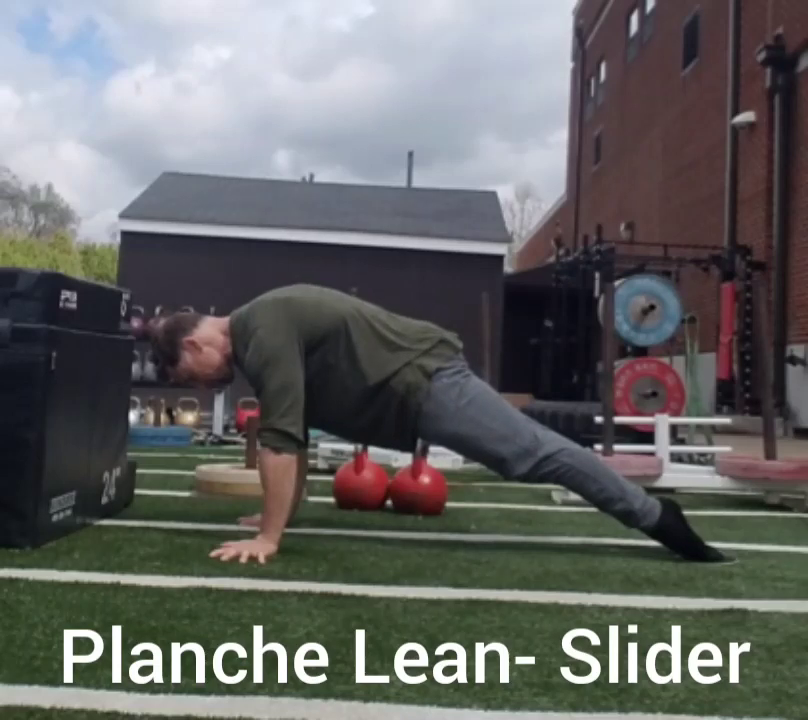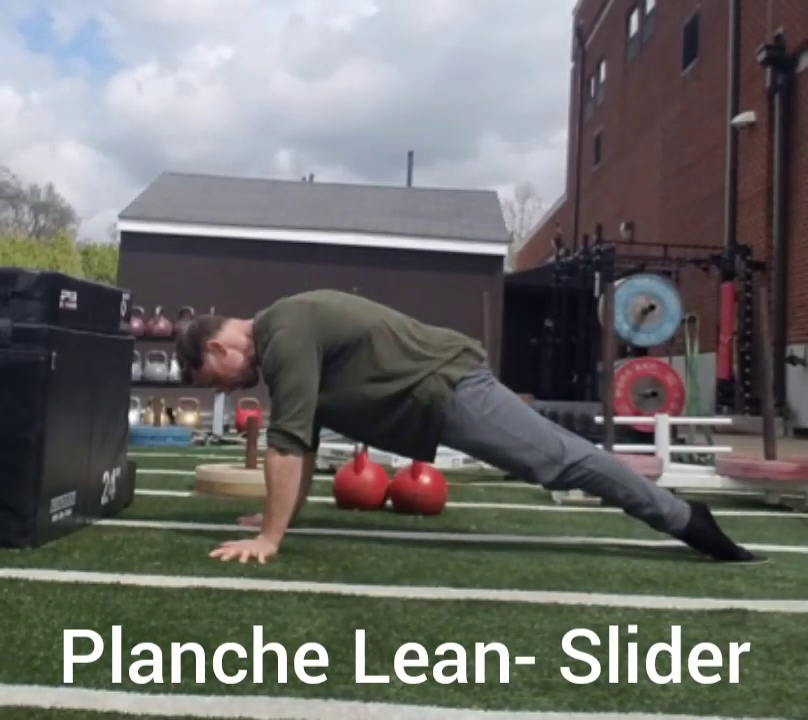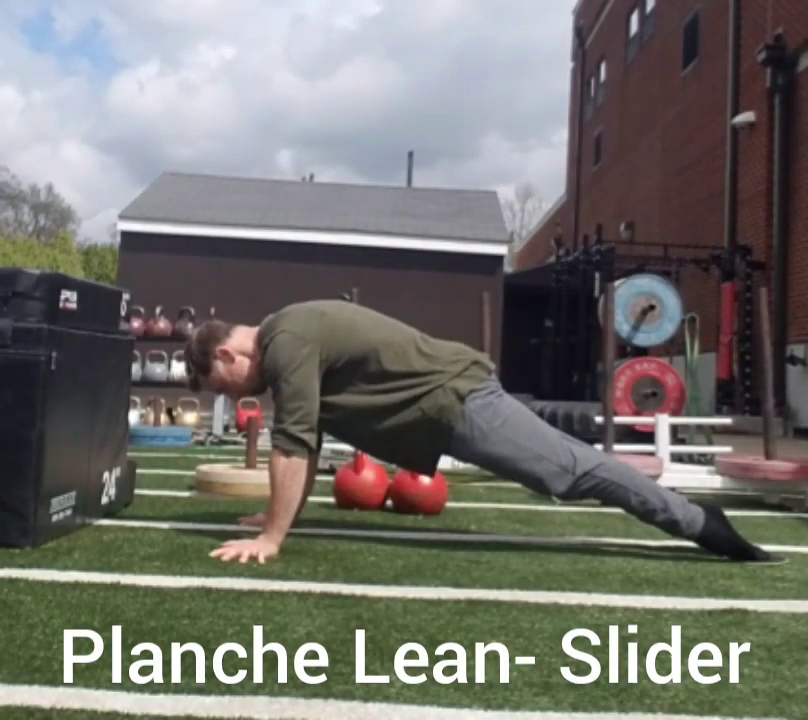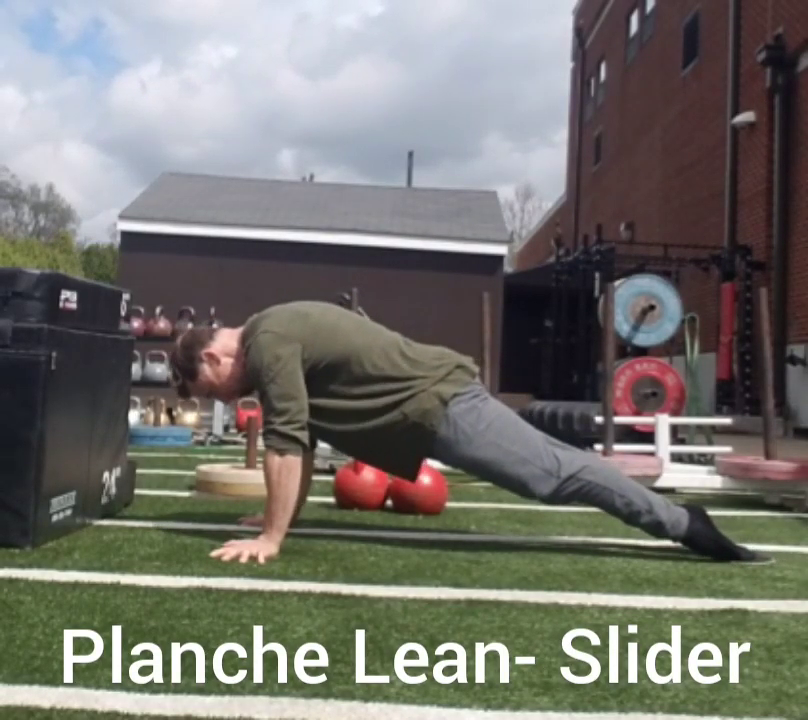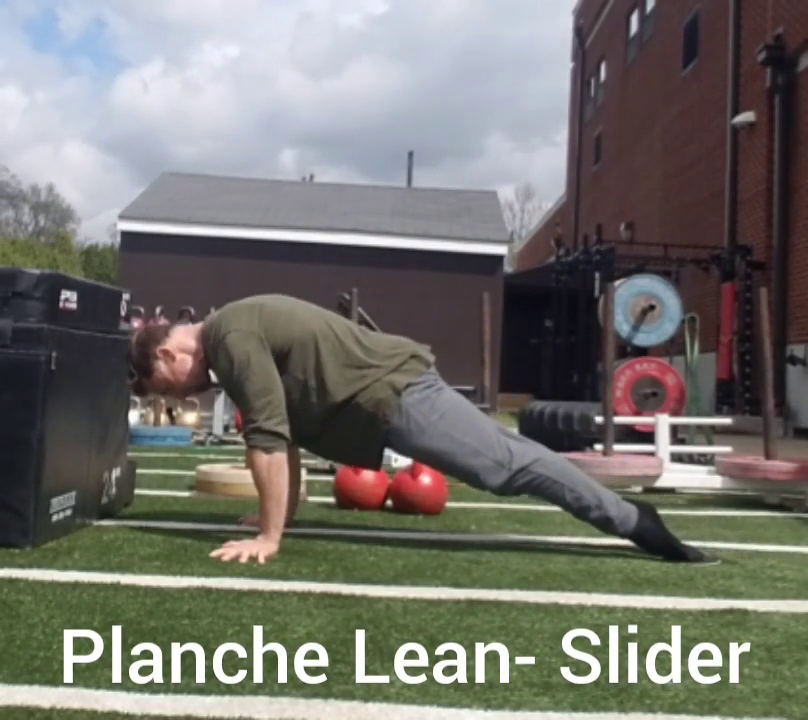
dt=1s
person 1, frame 1
left shoulder: (262, 335)
right shoulder: (261, 329)
left elbow: (279, 440)
right elbow: (294, 434)
left wrist: (267, 538)
right wrist: (279, 513)
left hip: (424, 381)
right hip: (420, 380)
left knee: (537, 455)
right knee: (538, 453)
left ankle: (656, 518)
right ankle: (654, 518)
person 1, frame 2
left shoulder: (283, 337)
right shoulder: (282, 334)
left elbow: (287, 442)
right elbow: (305, 439)
left wrist: (268, 537)
right wrist: (281, 514)
left hip: (448, 388)
right hip: (441, 387)
left knee: (562, 461)
right knee: (563, 458)
left ankle: (686, 521)
right ankle: (685, 521)
person 1, frame 3
left shoulder: (285, 343)
right shoulder: (288, 336)
left elbow: (291, 445)
right elbow: (306, 443)
left wrist: (271, 537)
right wrist: (280, 513)
left hip: (455, 401)
right hip: (451, 395)
left knee: (573, 471)
right knee: (572, 465)
left ankle: (701, 525)
right ankle: (700, 524)
person 1, frame 4
left shoulder: (266, 345)
right shoulder: (275, 333)
left elbow: (285, 443)
right elbow: (302, 439)
left wrist: (269, 538)
right wrist: (281, 515)
left hip: (437, 404)
right hip: (438, 395)
left knee: (553, 473)
right knee: (553, 465)
left ankle: (682, 526)
right ankle: (681, 523)
person 1, frame 5
left shoulder: (230, 339)
right shoulder: (234, 331)
left elbow: (267, 439)
right elbow: (283, 429)
left wrist: (268, 536)
right wrist: (279, 511)
left hip: (393, 394)
right hip: (394, 387)
left knee: (507, 465)
right knee: (507, 457)
left ankle: (632, 522)
right ankle: (631, 521)
